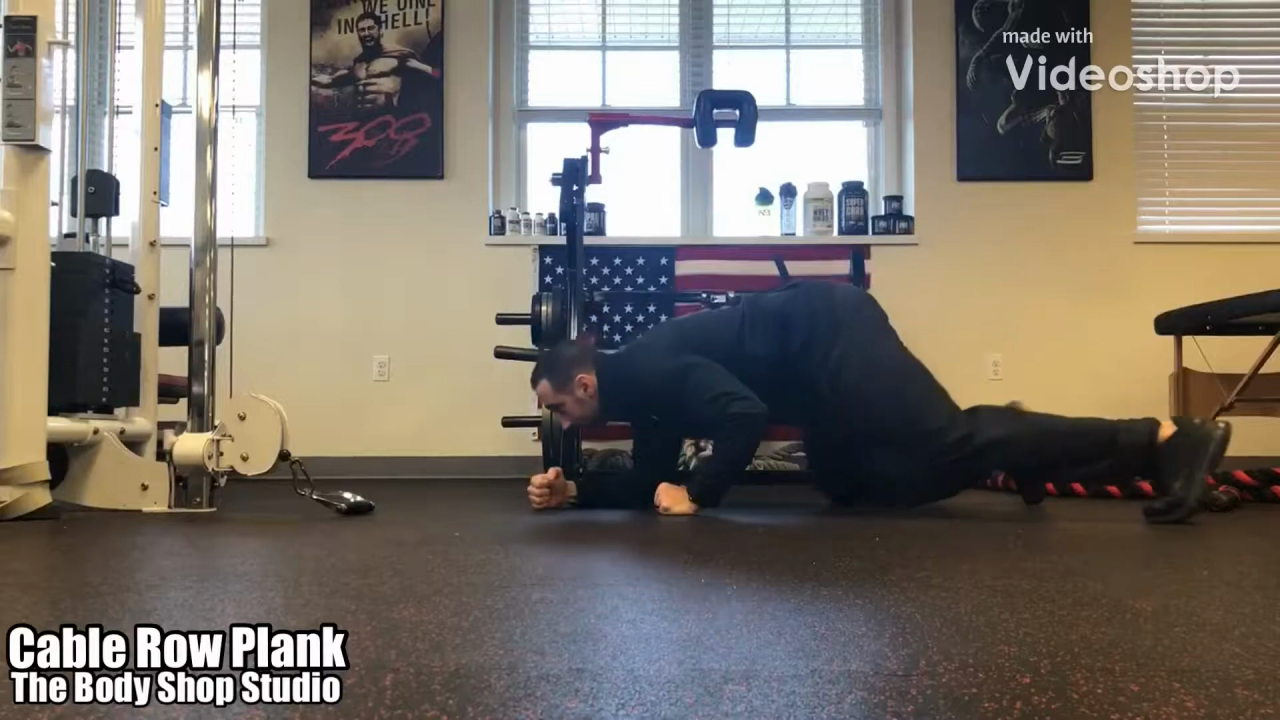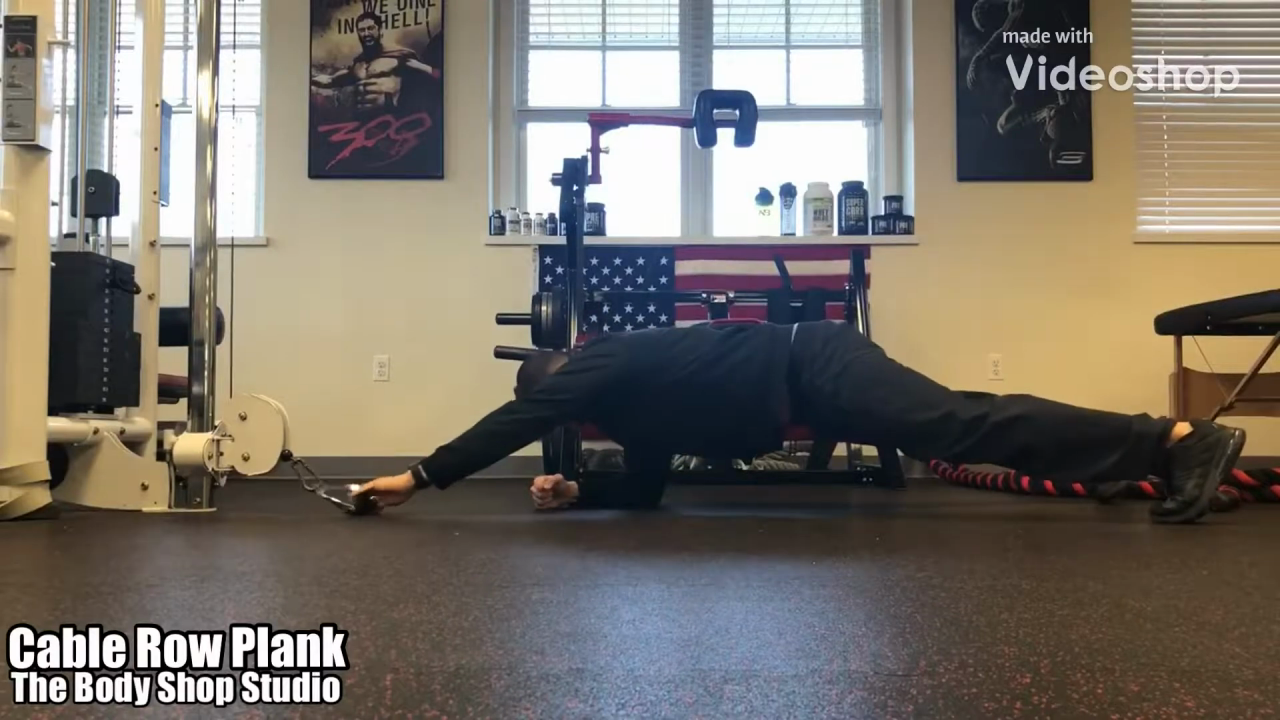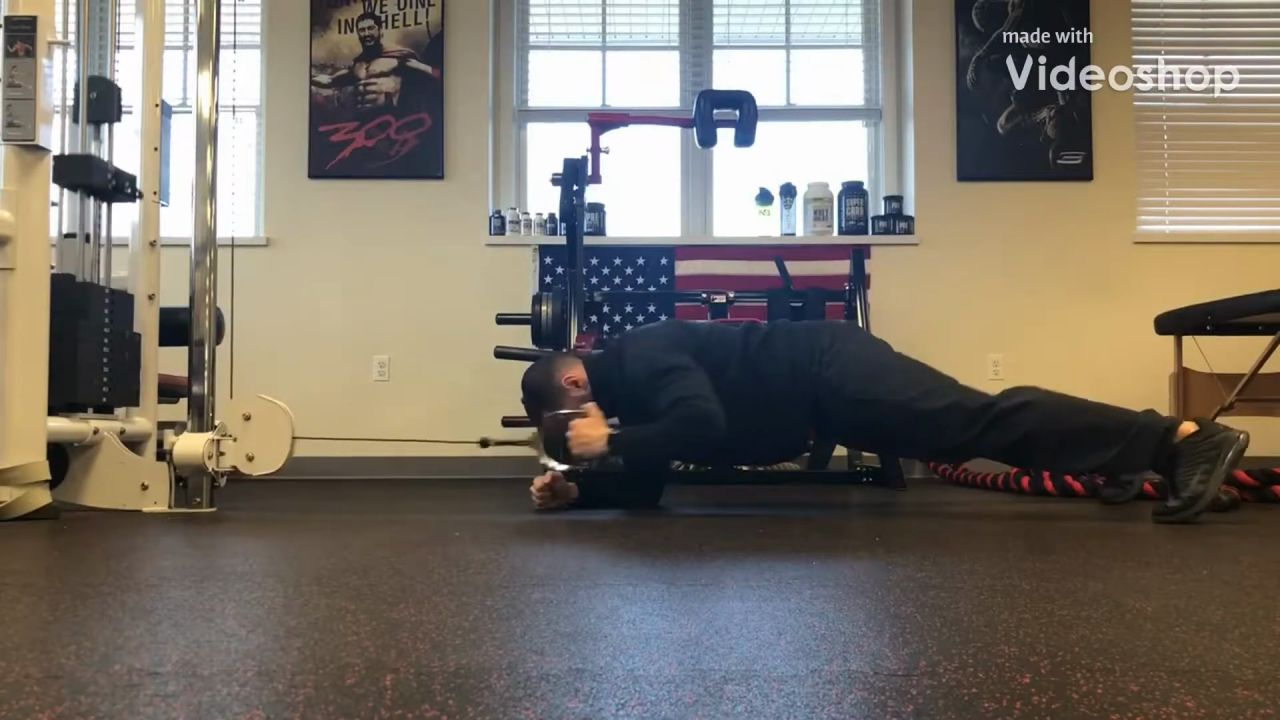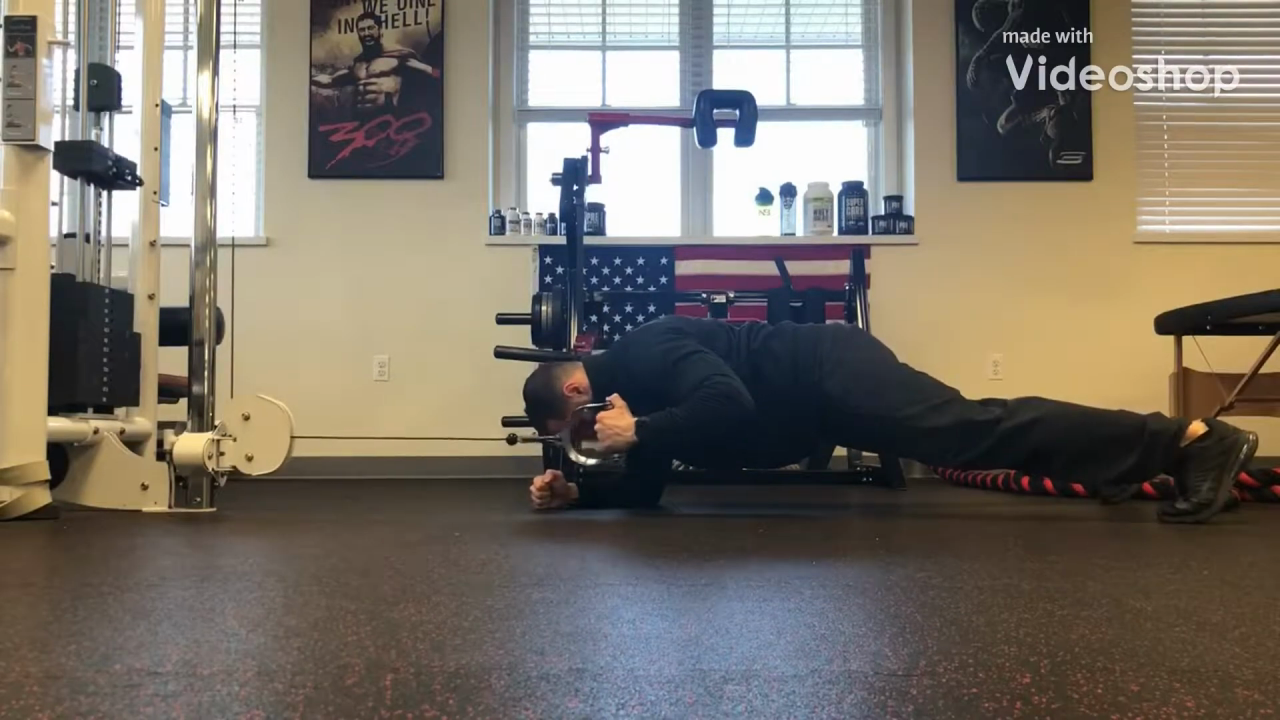
dt=1s
person 1, frame 1
left shoulder: (650, 366)
right shoulder: (640, 394)
left elbow: (746, 415)
right elbow: (651, 481)
left wrist: (696, 496)
right wrist: (574, 491)
left hip: (830, 330)
right hip: (821, 355)
left knee: (948, 444)
right knee: (848, 485)
left ankle: (1162, 440)
right ankle: (1002, 439)
person 1, frame 2
left shoulder: (602, 365)
right shoulder: (631, 403)
left elbow: (519, 420)
right elbow: (644, 489)
left wrist: (420, 476)
right wrist: (576, 491)
left hip: (811, 368)
right hip: (806, 380)
left knee: (960, 428)
right knee: (958, 430)
left ankle: (1177, 440)
right ankle: (1164, 445)
person 1, frame 3
left shoulder: (642, 358)
right shoulder: (624, 387)
left elbow: (705, 425)
right elbow: (644, 488)
left wrist: (609, 441)
right wrist: (576, 489)
left hip: (830, 367)
right hip: (823, 394)
left knee: (974, 418)
right knee: (960, 436)
left ankle: (1180, 437)
right ankle: (1134, 450)
person 1, frame 4
left shoulder: (647, 354)
right shoulder: (628, 392)
left elbow: (729, 402)
right elbow: (644, 488)
left wrist: (639, 430)
right wrist: (575, 490)
left hip: (833, 372)
right hip: (825, 396)
left knee: (978, 432)
right knee: (975, 432)
left ankle: (1189, 439)
right ankle: (1162, 448)
